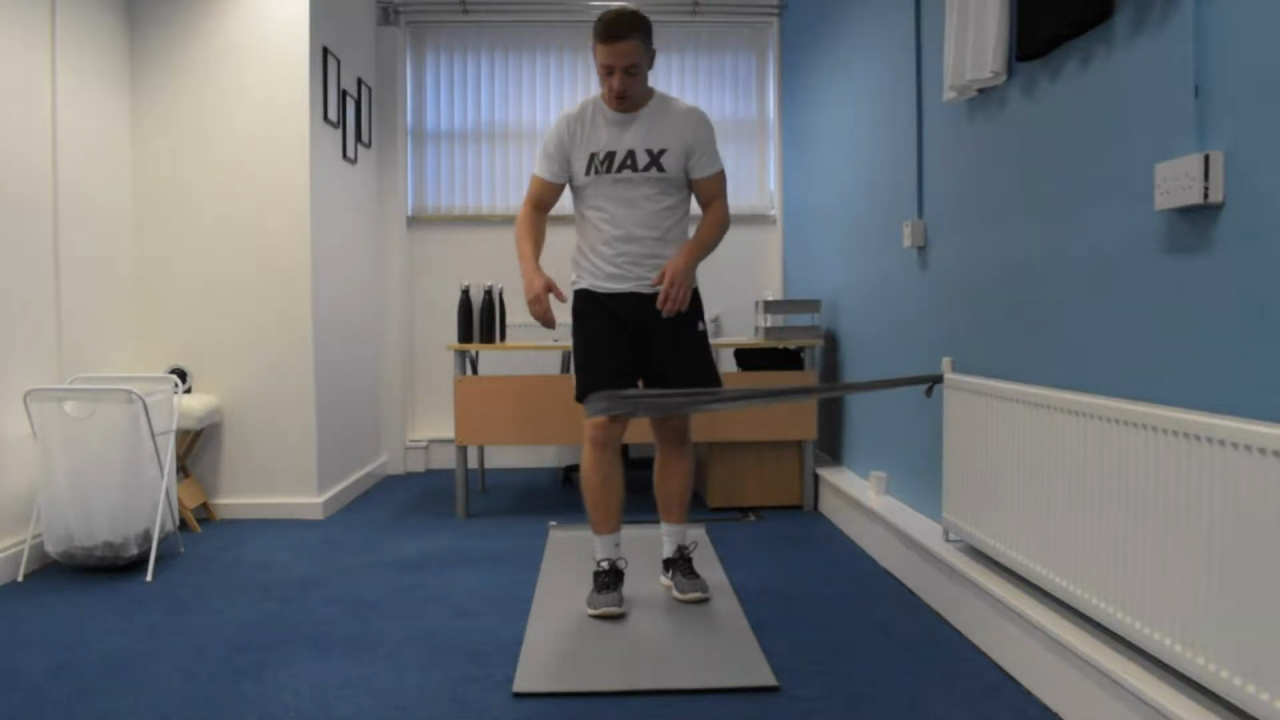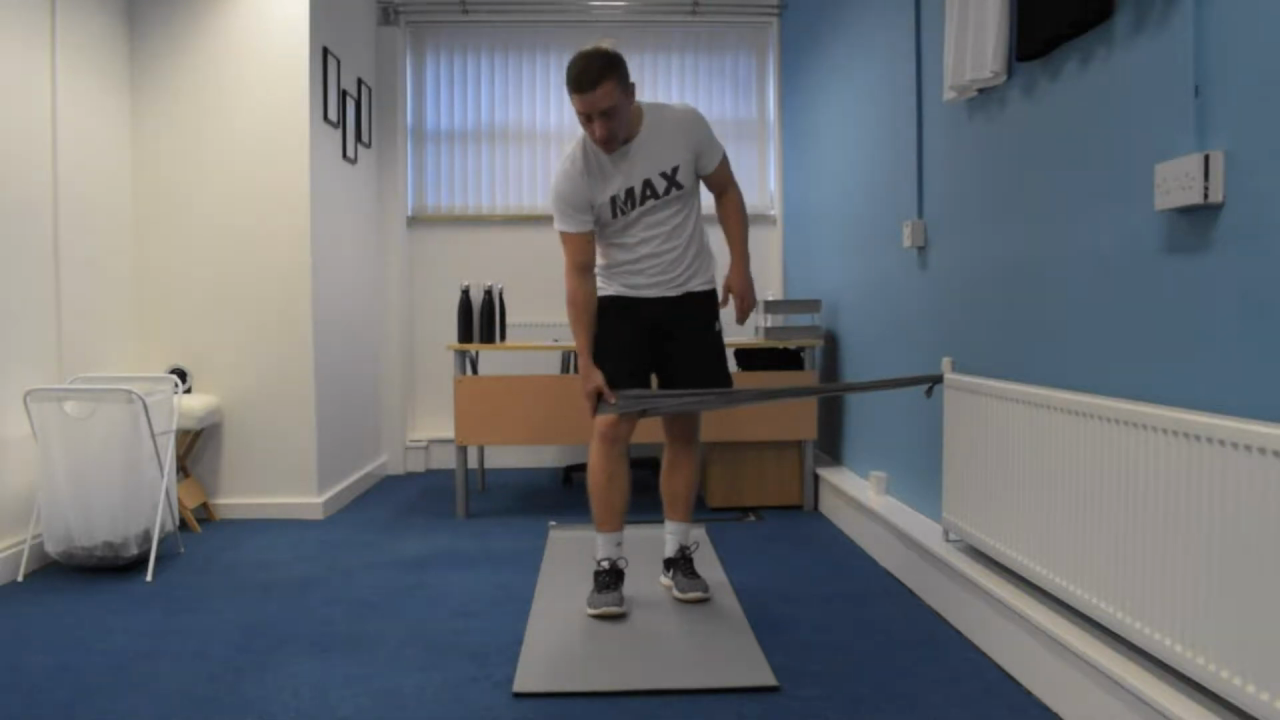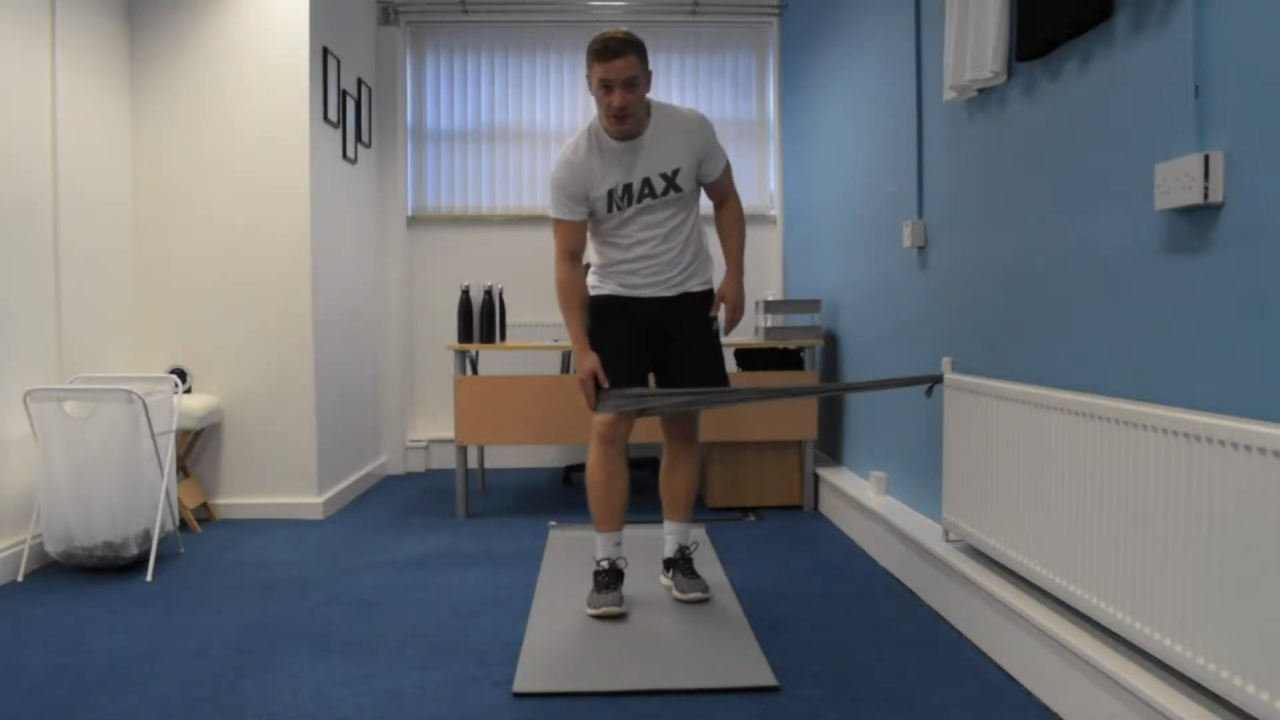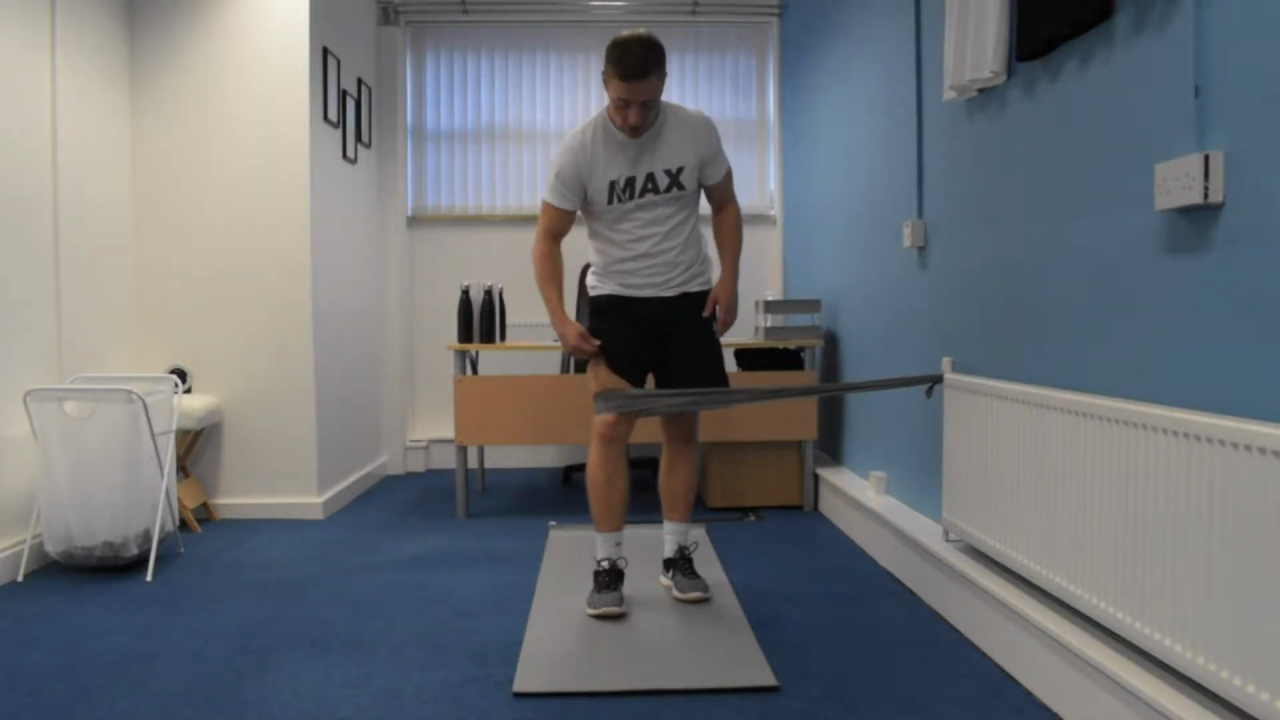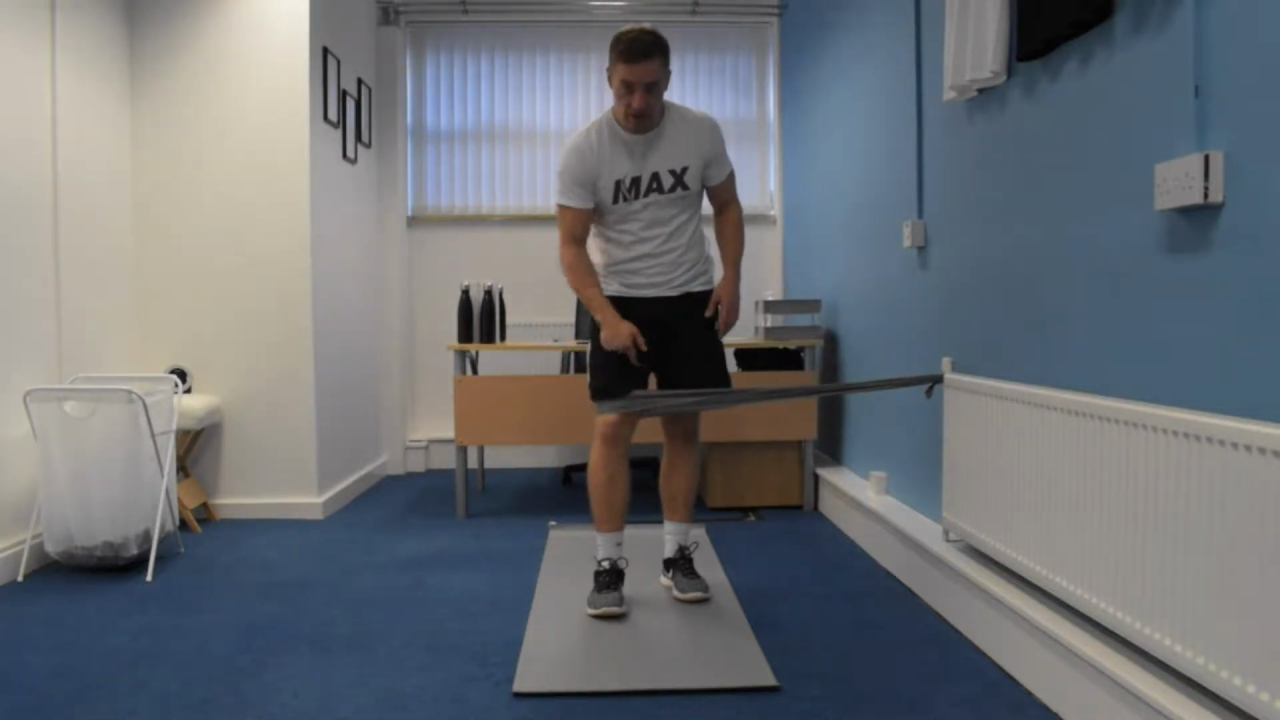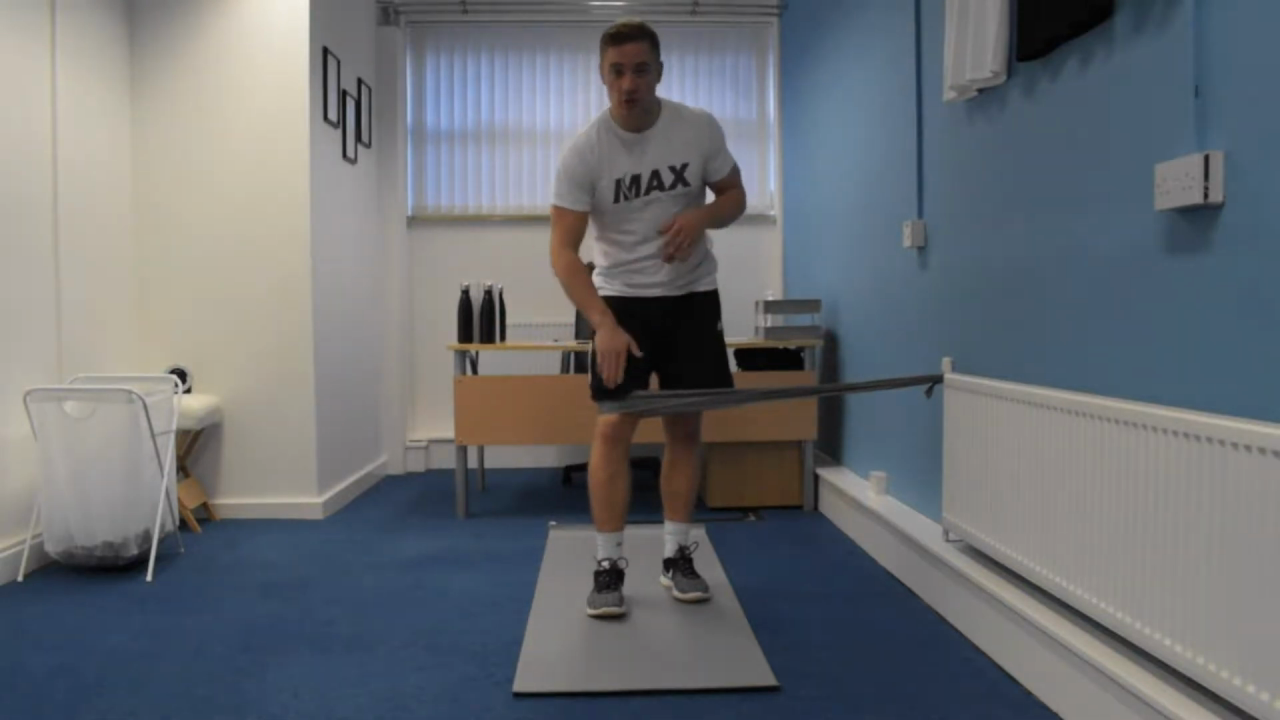
dt=0.7s
person 1, frame 1
left shoulder: (689, 123)
right shoulder: (570, 127)
left elbow: (715, 207)
right elbow: (536, 205)
left wrist: (688, 257)
right wrist: (531, 267)
left hip: (670, 296)
right hip: (600, 298)
left knee: (674, 428)
right knee: (602, 429)
left ankle: (676, 556)
right ankle: (607, 565)
person 1, frame 2
left shoulder: (685, 125)
right shoulder: (573, 174)
left elbow: (726, 191)
right elbow: (580, 272)
left wrist: (740, 266)
right wrist: (586, 362)
left hip: (691, 297)
right hip: (621, 303)
left knee: (684, 428)
right knee: (612, 427)
left ankle: (677, 555)
right ankle: (608, 566)
person 1, frame 3
left shoulder: (691, 129)
right shoulder: (574, 163)
left elbow: (726, 200)
right elbow: (569, 259)
left wrist: (734, 275)
right wrist: (581, 347)
left hip: (689, 298)
right hip: (616, 302)
left knee: (682, 427)
right knee: (610, 427)
left ankle: (677, 556)
right ankle: (607, 566)
person 1, frame 4
left shoulder: (697, 130)
right shoulder: (579, 150)
left elbow: (725, 205)
right elbow: (547, 239)
left wrist: (729, 278)
right wrist: (559, 317)
left hip: (688, 299)
right hip: (617, 302)
left knee: (682, 427)
right knee: (610, 427)
left ankle: (677, 555)
right ankle: (608, 565)
person 1, frame 5
left shoulder: (701, 131)
right shoulder: (584, 150)
left elbow: (727, 207)
right elbow: (573, 247)
left wrist: (729, 278)
right wrist: (606, 319)
left hip: (691, 299)
right hip: (622, 308)
left knee: (683, 428)
right knee: (612, 429)
left ankle: (677, 556)
right ankle: (608, 566)
person 1, frame 6
left shoulder: (700, 128)
right shoulder: (584, 151)
left elbow: (735, 195)
right elbow: (565, 252)
left wrist: (700, 216)
right wrist: (606, 325)
left hip: (692, 298)
right hip: (625, 305)
left knee: (684, 428)
right knee: (613, 428)
left ankle: (677, 556)
right ankle: (608, 566)
